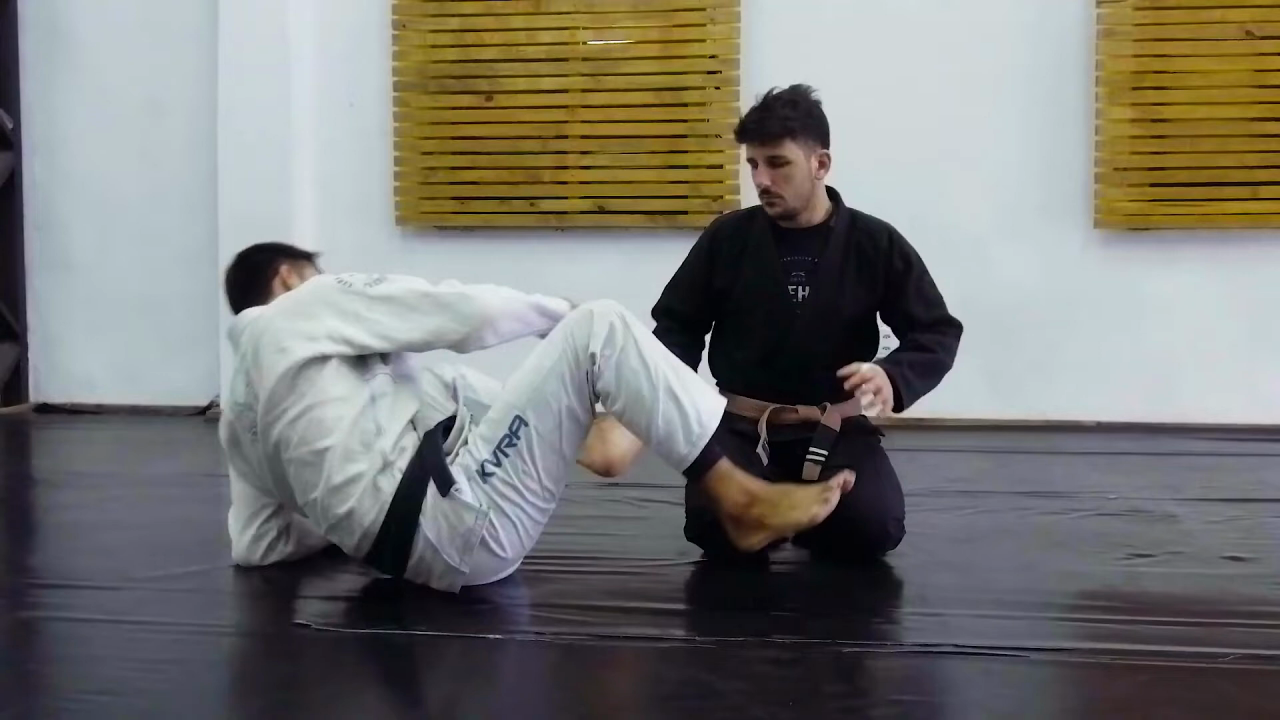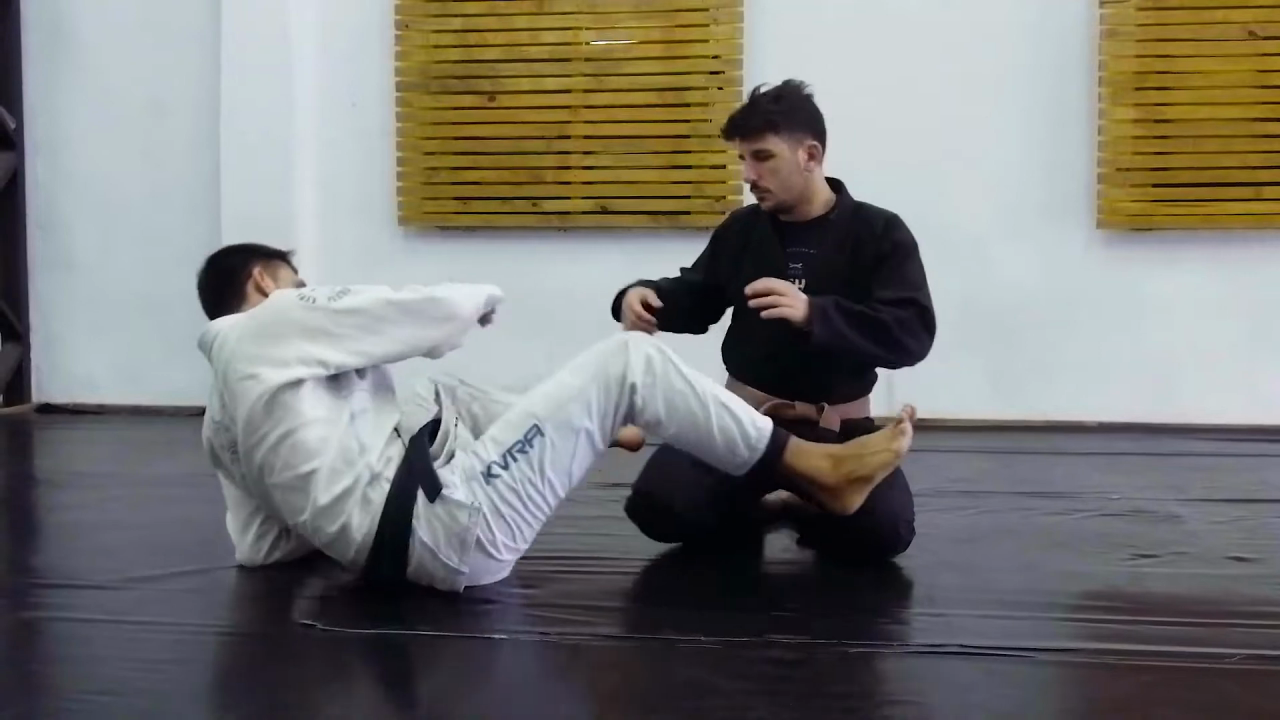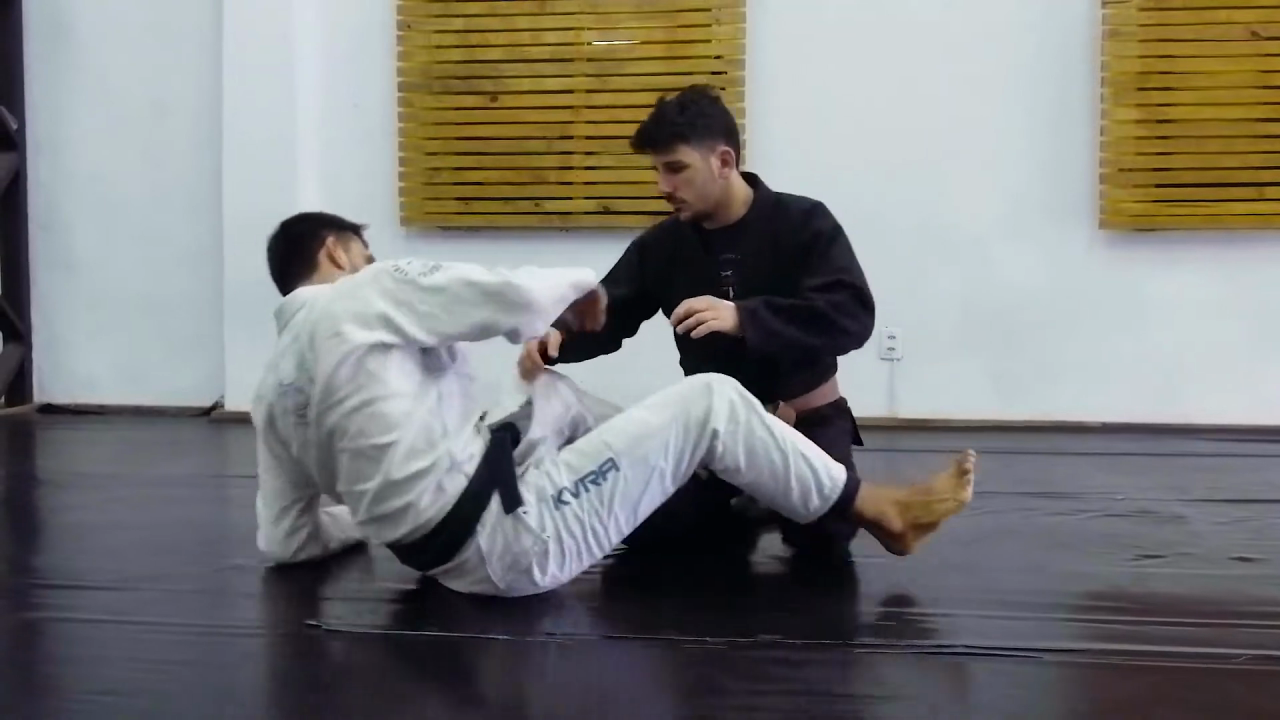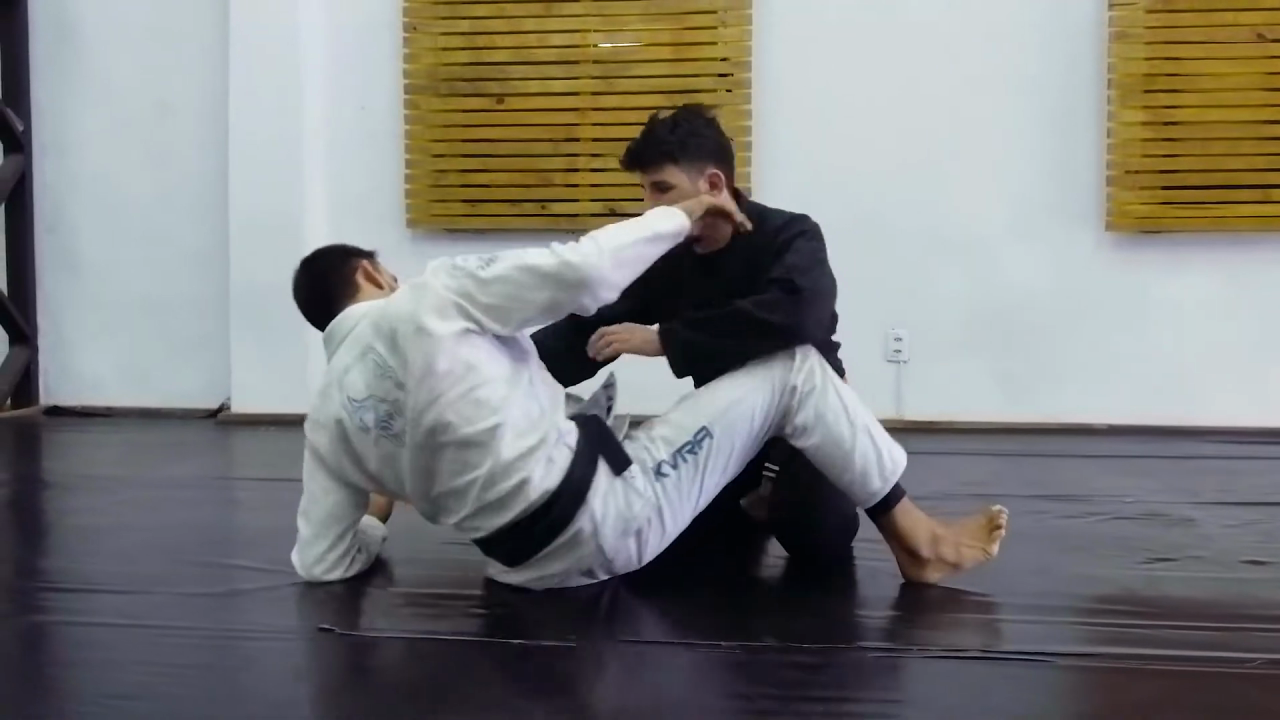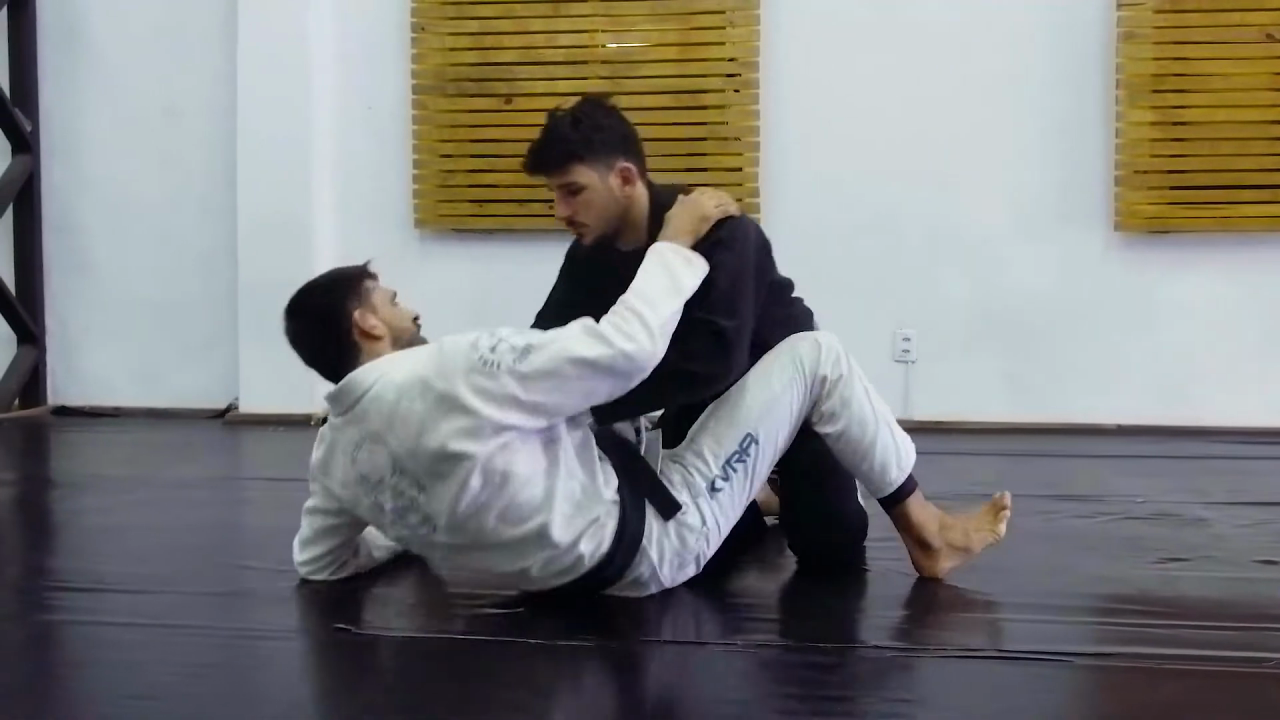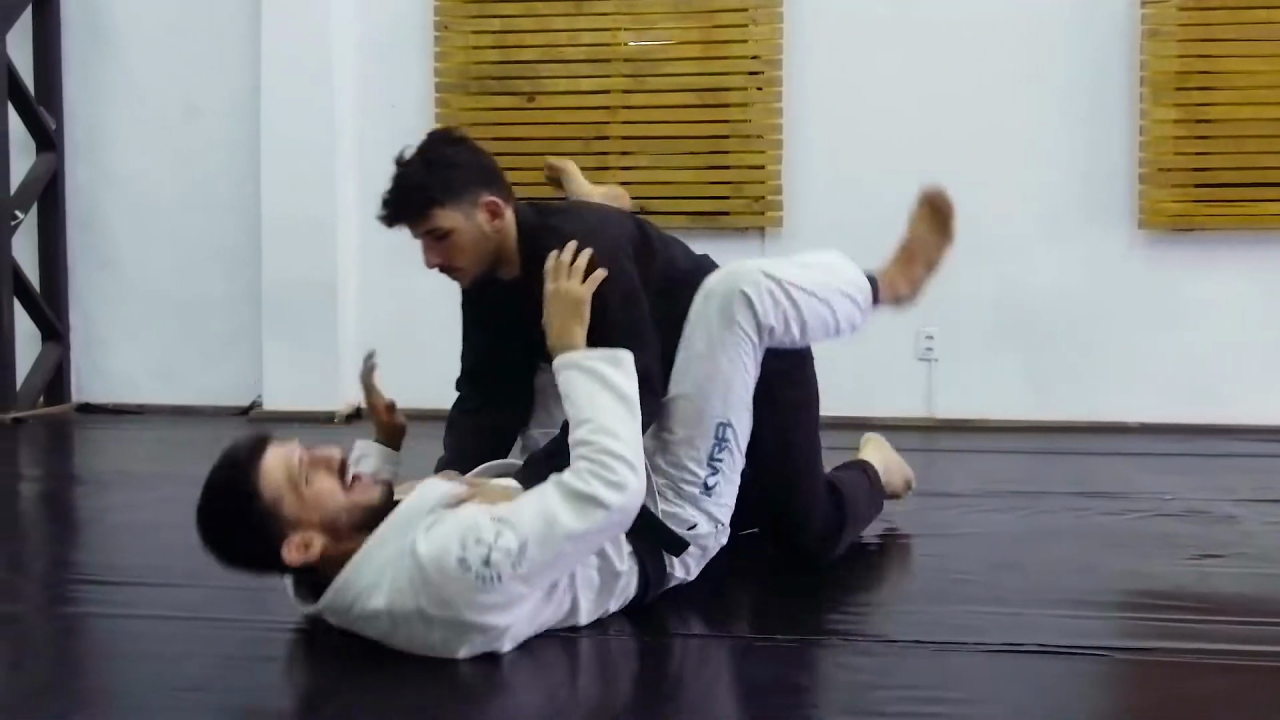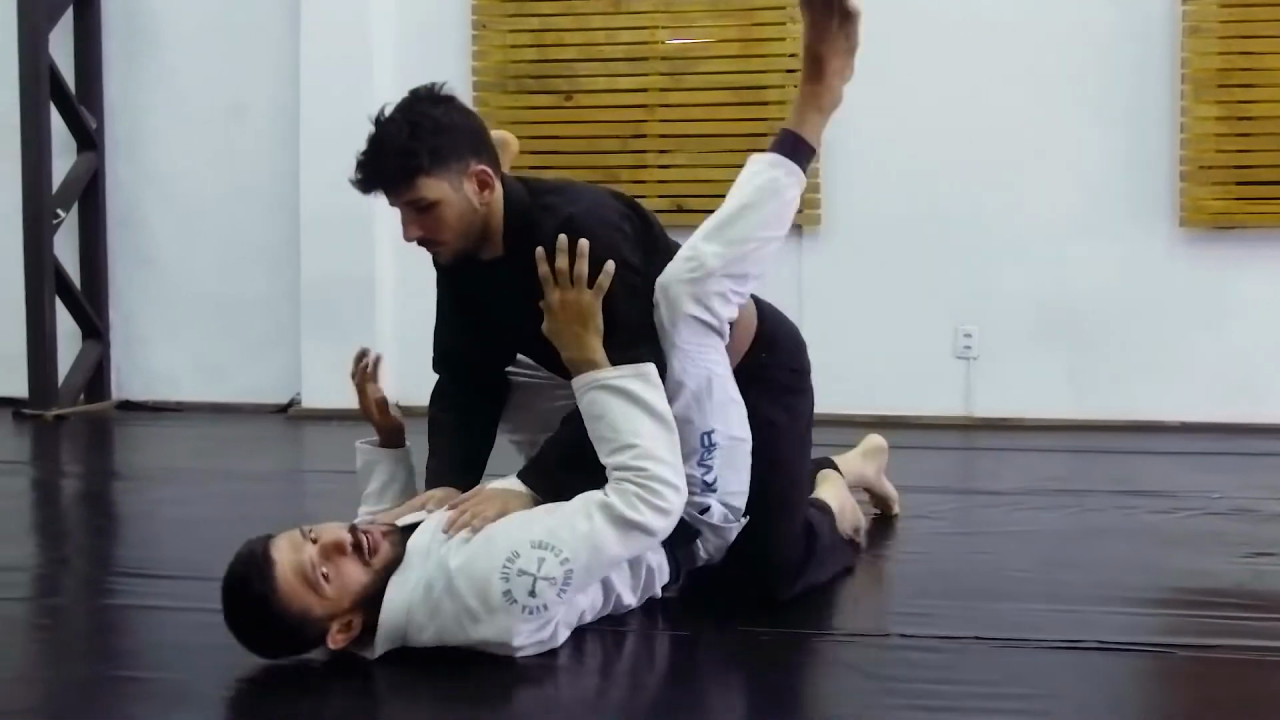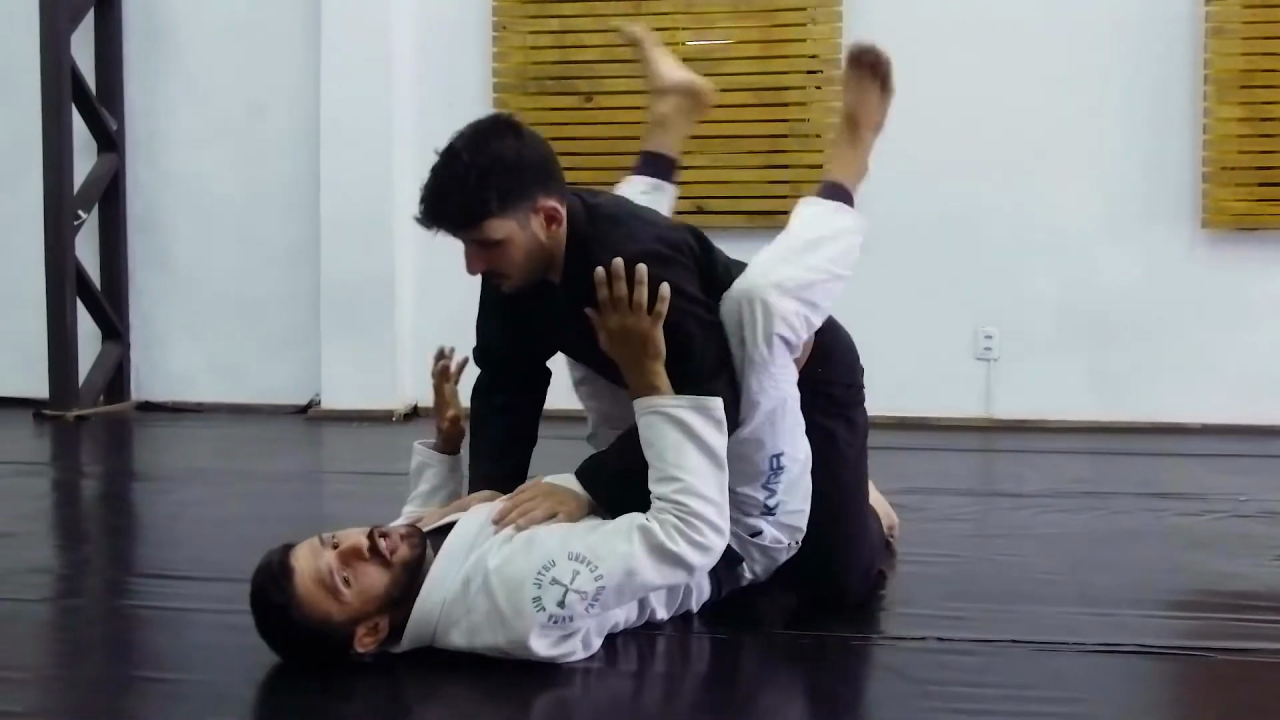
dt=0.4s
person 1, frame 1
left shoulder: (239, 417)
right shoulder: (307, 305)
left elbow: (256, 546)
right elbow: (470, 311)
right wrist: (557, 312)
left hip: (413, 548)
right hip: (461, 530)
left knee: (431, 384)
right knee: (600, 326)
left ankle: (588, 429)
right ankle: (742, 497)
person 1, frame 2
left shoulder: (220, 424)
right shoulder: (277, 320)
left elbow: (260, 545)
right elbow: (436, 313)
right wrist: (482, 292)
left hip: (404, 548)
right hip: (453, 528)
left knee: (434, 397)
right knee: (627, 360)
left ankle: (590, 433)
right ankle: (820, 468)
person 1, frame 3
left shoulder: (273, 390)
right shoulder: (369, 292)
left elbow: (280, 542)
right elbow: (518, 297)
right wrist: (582, 285)
left hip: (451, 557)
right hip: (512, 542)
left knee: (554, 395)
right knee: (710, 402)
left ankle: (683, 489)
right ankle: (883, 513)
person 1, frame 4
left shoulder: (325, 418)
right shoulder: (432, 296)
left elbow: (320, 563)
right elbow: (583, 272)
left wrist: (377, 510)
right wrist: (678, 216)
left hip: (531, 563)
right hip: (604, 517)
left knee: (593, 404)
right knee: (793, 367)
right ankle: (915, 539)
person 1, frame 5
left shoulder: (335, 455)
right shoulder: (448, 370)
left elbow: (319, 562)
right elbow: (626, 347)
right wrist: (677, 239)
left hip: (556, 576)
right hip: (654, 541)
right knee: (810, 354)
right ankle: (922, 528)
person 1, frame 6
left shoulder: (337, 572)
right shoulder: (429, 571)
right elbow: (610, 488)
left wrist: (381, 440)
right wrist: (571, 345)
right hip: (667, 531)
right knee: (739, 289)
right ankle: (885, 278)
person 1, frame 7
left shoulder: (384, 567)
right shoulder: (486, 586)
right elbow: (649, 494)
left wrist: (375, 427)
right wrist: (586, 355)
left hip: (593, 474)
right hip: (681, 500)
right knee: (686, 295)
person 1, frame 8
left shoulder: (414, 575)
right shoulder: (516, 596)
right elbow: (690, 542)
left wrist: (443, 441)
right wrist: (651, 385)
left hip: (623, 503)
right hip: (733, 538)
right knee: (758, 302)
right ankle: (841, 176)
person 2, frame 1
left shoulder: (875, 244)
right shoulder: (728, 237)
left elbow: (939, 333)
right elbow: (678, 326)
left wrist: (893, 379)
left hip: (834, 429)
right hip: (742, 426)
left knee: (872, 529)
right knee: (723, 529)
person 2, frame 2
left shoulder: (879, 233)
right shoulder: (740, 230)
left elbow: (913, 333)
right elbow: (697, 297)
left wrist: (813, 313)
right wrist: (644, 295)
left hip: (837, 428)
left knee: (883, 532)
right knee: (659, 505)
left ankle: (811, 507)
right ankle: (755, 508)
person 2, frame 3
left shoulder: (805, 225)
right shoulder: (665, 241)
left elbow: (853, 316)
right elbow: (609, 310)
left wrist: (744, 318)
right wrist: (558, 336)
left hip: (806, 419)
left knee: (822, 532)
right ankle: (741, 503)
person 2, frame 4
left shoulder: (790, 239)
right shoulder: (659, 258)
left elbow: (790, 321)
right elbow: (584, 329)
left wrist: (666, 339)
left knee: (818, 540)
left ankle: (769, 501)
right ankle: (752, 502)
person 2, frame 5
left shoulder: (717, 233)
right shoulder: (590, 253)
left elbow: (708, 359)
right hip: (703, 401)
left knee: (832, 548)
right ankle: (759, 496)
person 2, frame 6
left shoulder: (584, 244)
right shoulder: (486, 281)
right elbow: (491, 392)
left wrist: (523, 489)
right wrist: (453, 473)
left hip: (755, 358)
right hip: (674, 373)
left knee: (809, 535)
left ankle: (871, 470)
right ankle: (770, 471)
person 2, frame 7
left shoulder: (580, 229)
right shoulder: (461, 256)
right elbow: (468, 382)
left wrist: (529, 488)
right wrist: (445, 487)
left hip: (749, 362)
right hip: (671, 376)
person 2, frame 8
left shoulder: (641, 260)
right shoulder: (516, 260)
right elbow: (508, 382)
left wrist: (587, 487)
right wrist: (488, 492)
left hip: (801, 375)
right hip: (688, 387)
left knee: (835, 582)
left ankle: (860, 506)
